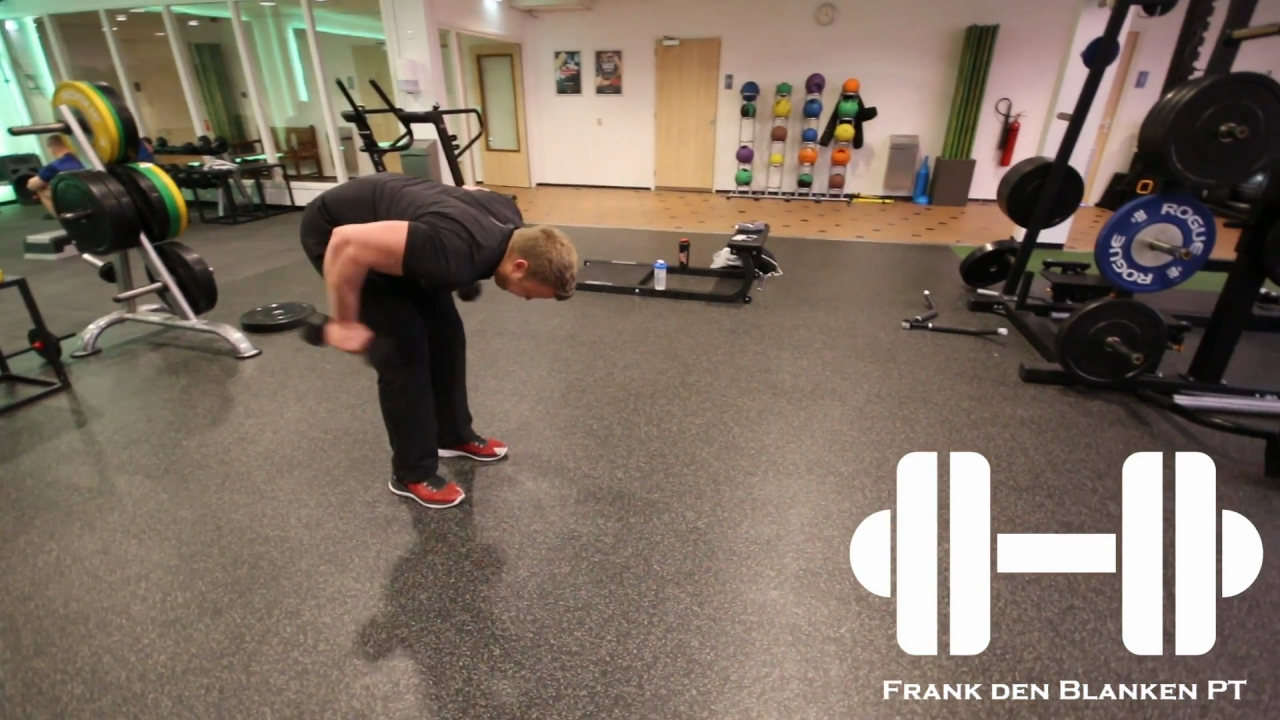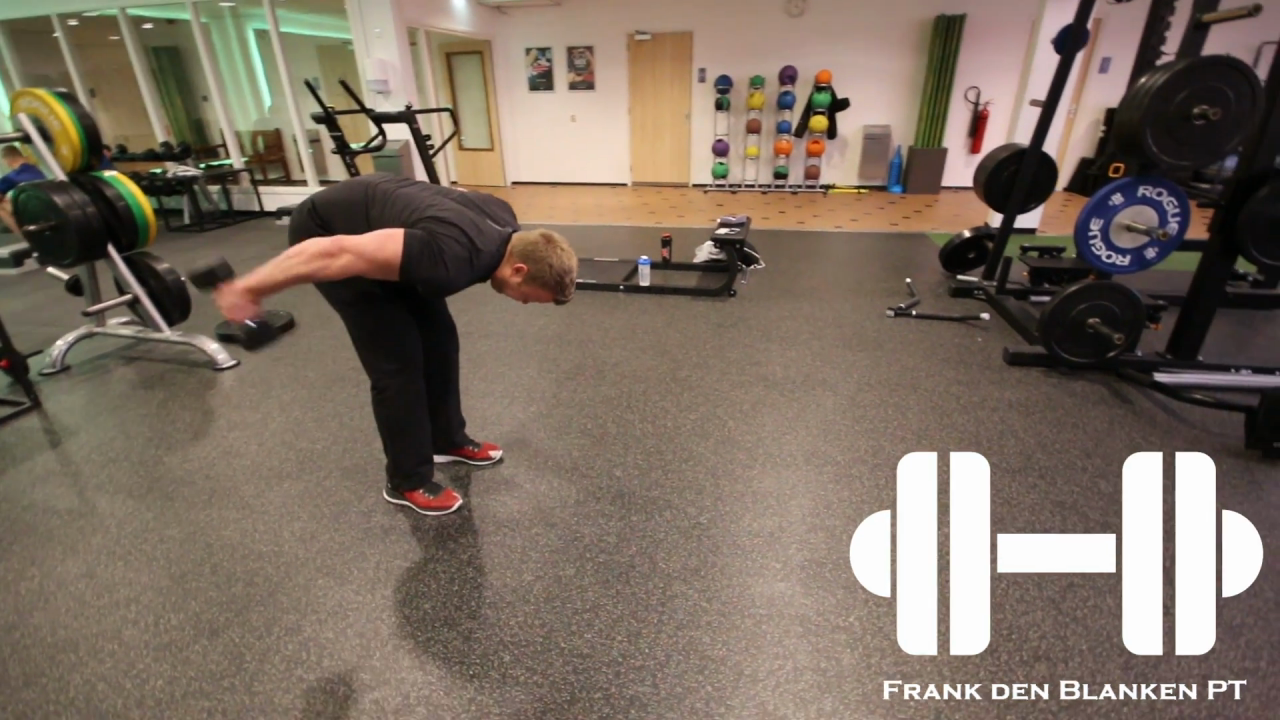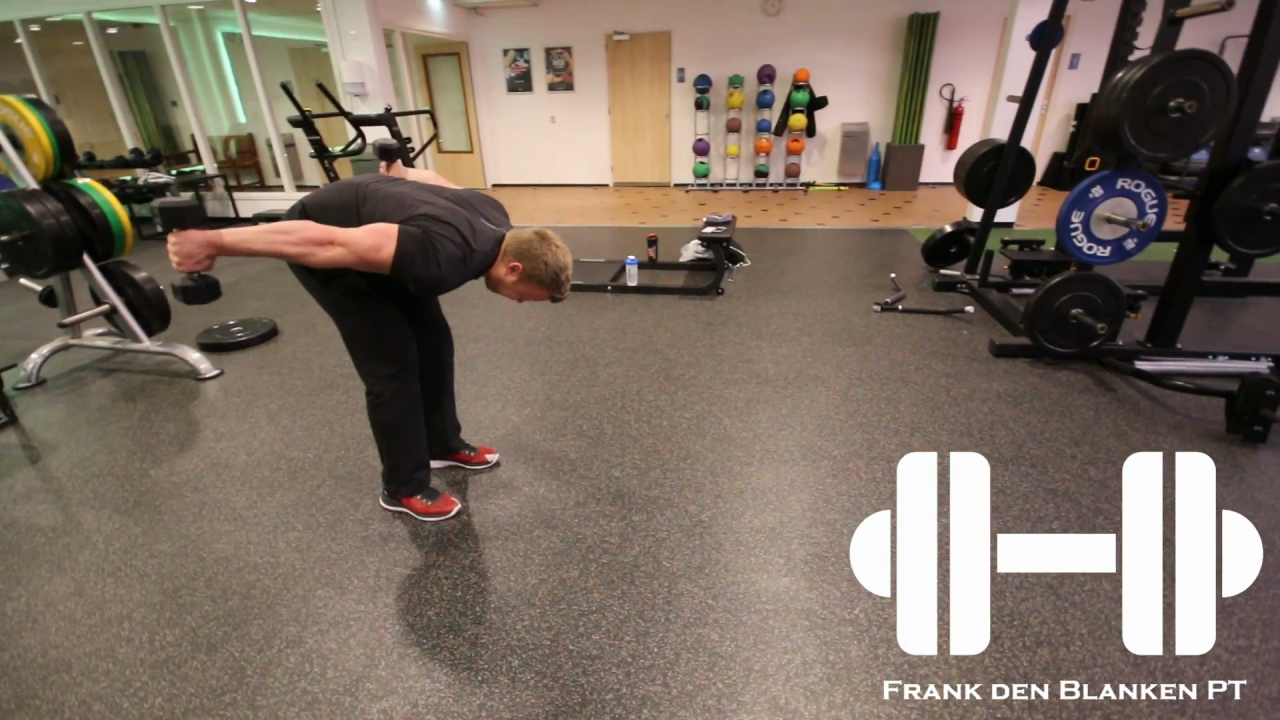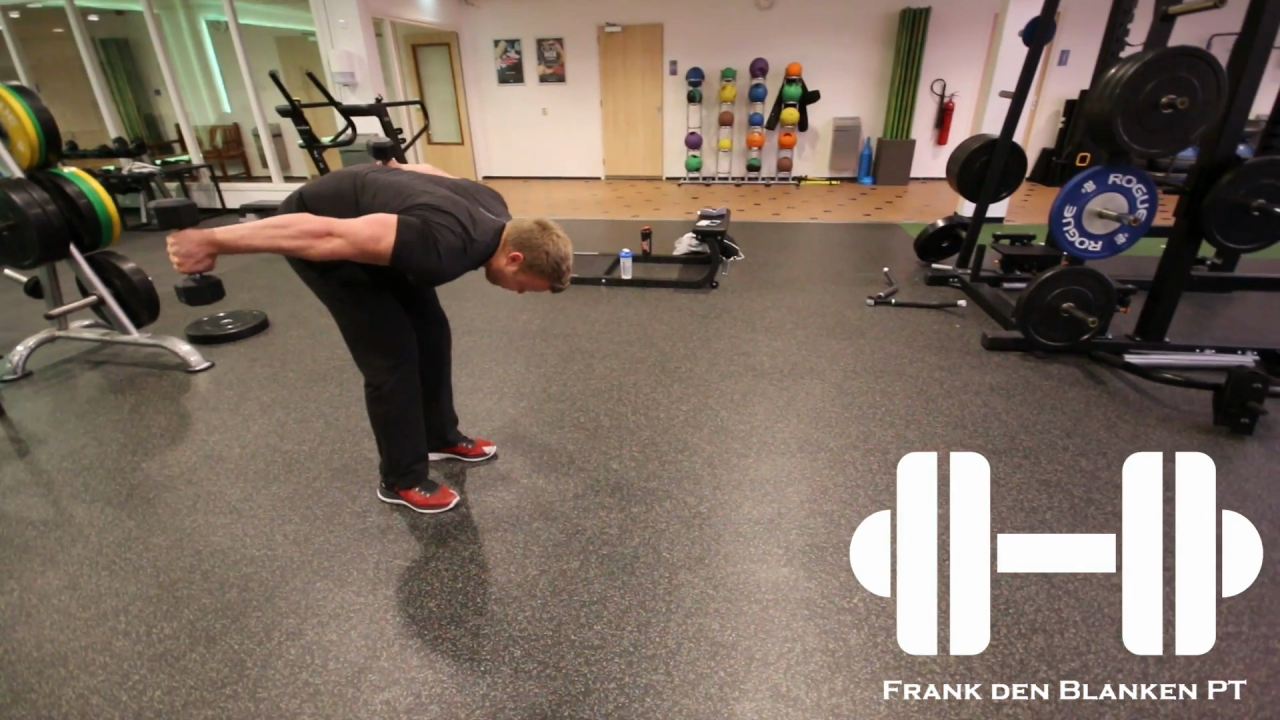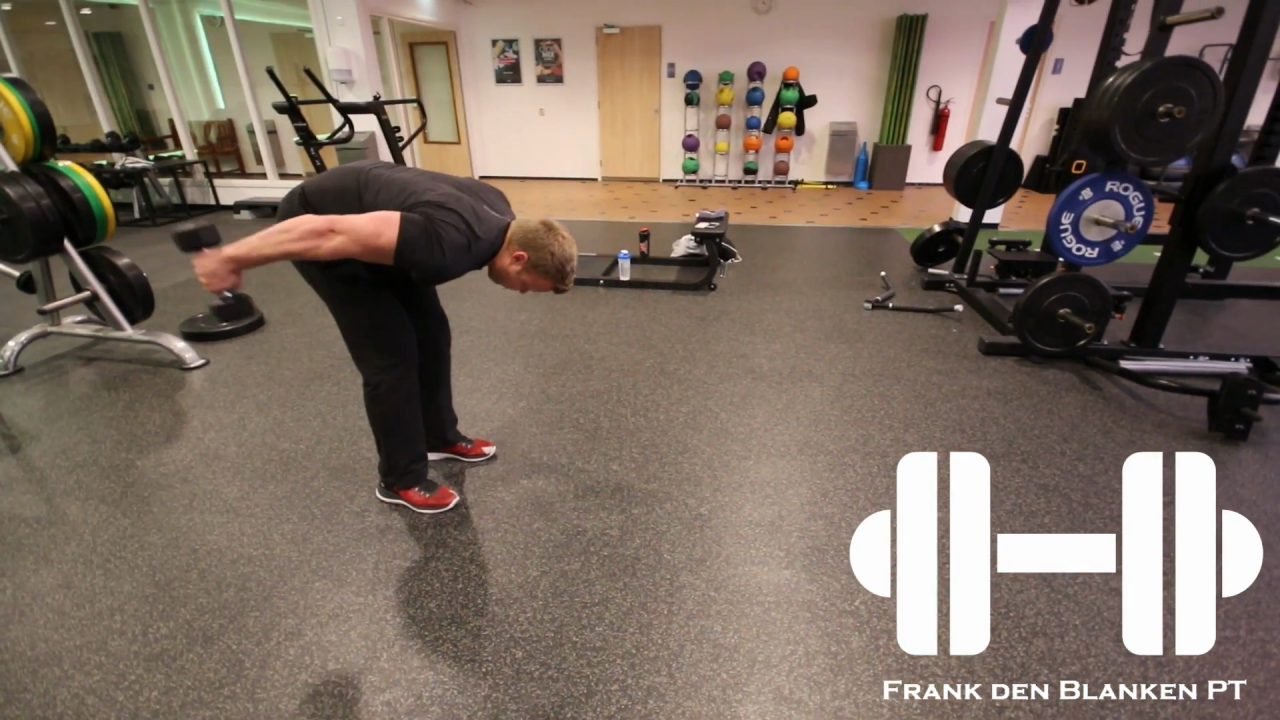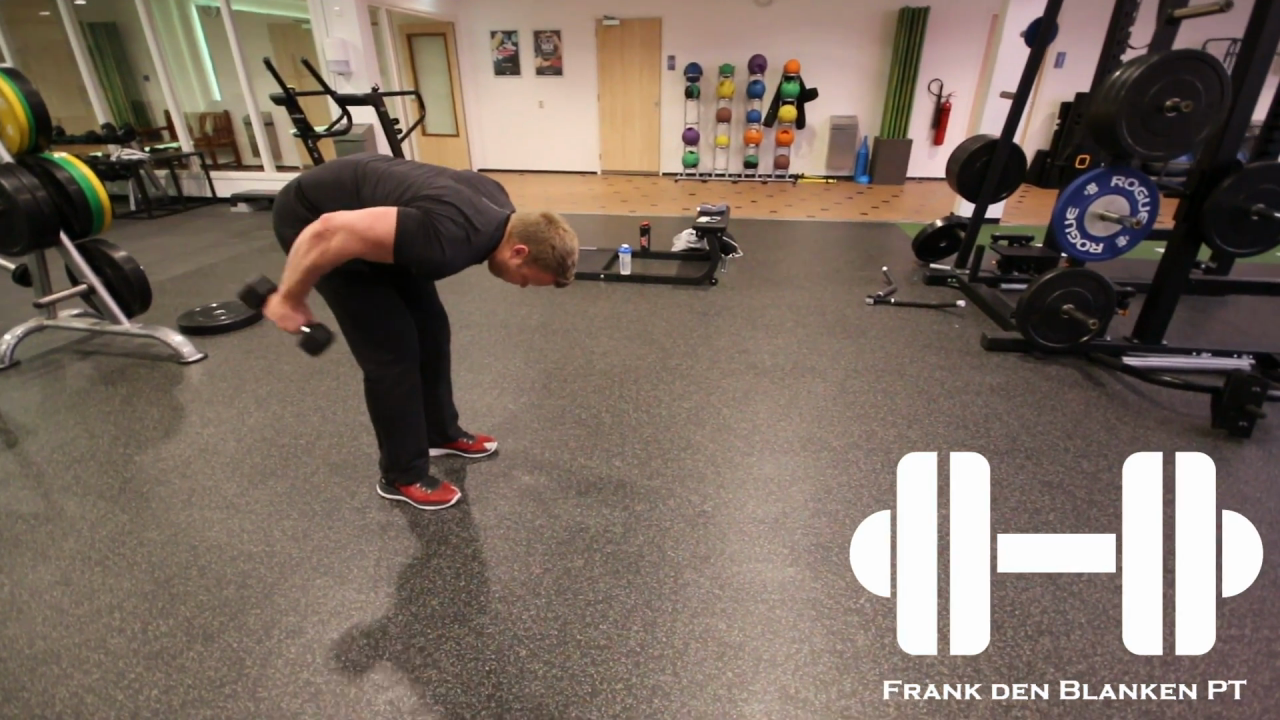
dt=0.3s
person 1, frame 1
left shoulder: (509, 222)
right shoulder: (453, 256)
left elbow: (470, 191)
right elbow: (349, 243)
right wrist: (345, 321)
left hip: (384, 213)
right hip: (333, 227)
left knee: (445, 333)
right knee: (405, 350)
left ankle: (454, 435)
right ankle: (412, 474)
person 1, frame 2
left shoulder: (505, 224)
right shoulder: (450, 261)
left elbow: (457, 194)
right elbow: (337, 252)
right wrist: (247, 290)
left hip: (371, 213)
right hip: (326, 229)
left knee: (438, 337)
right knee: (397, 358)
left ankle: (447, 440)
right ankle: (409, 482)
person 1, frame 3
left shoulder: (494, 221)
right shoulder: (443, 259)
left elbow: (427, 177)
right elbow: (325, 243)
left wrist: (396, 171)
right wrist: (212, 244)
left hip: (364, 213)
right hip: (321, 232)
left knee: (433, 341)
right knee: (393, 362)
left ankle: (443, 444)
right ankle: (405, 488)
person 1, frame 4
left shoulder: (493, 212)
right shoulder: (444, 247)
left elbow: (423, 170)
right elbow: (324, 234)
left wrist: (393, 166)
right wrist: (212, 242)
left hip: (361, 202)
right hip: (321, 226)
left knee: (431, 332)
right knee: (393, 354)
left ankle: (440, 437)
right ankle: (402, 480)
person 1, frame 5
left shoulder: (499, 213)
right shoulder: (448, 247)
right elbow: (328, 232)
right wrist: (230, 261)
left hip: (359, 205)
right hip: (322, 219)
left knee: (430, 333)
right knee: (392, 352)
left ankle: (440, 437)
right ankle: (401, 480)
person 1, frame 6
left shoulder: (499, 209)
right shoulder: (448, 241)
right elbow: (332, 231)
right wrist: (290, 300)
left hip: (361, 197)
right hip: (309, 215)
left knee: (430, 327)
right knee: (393, 347)
left ankle: (441, 434)
right ankle: (402, 477)
